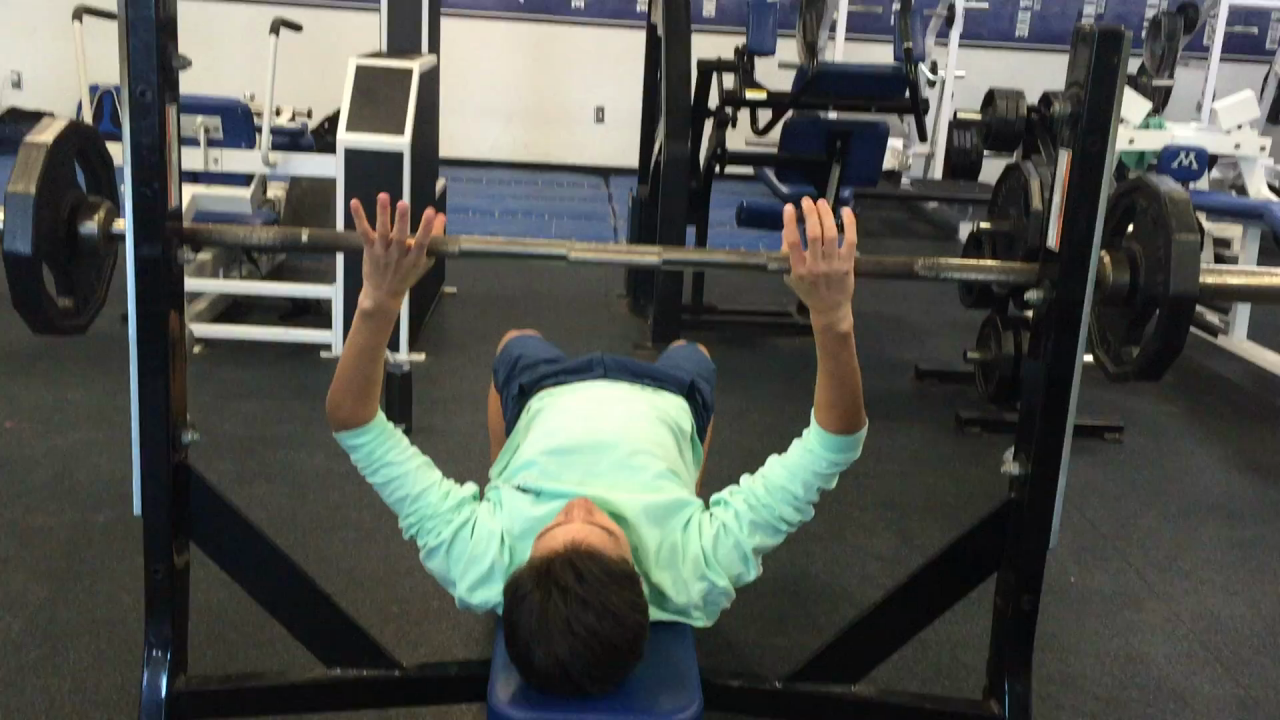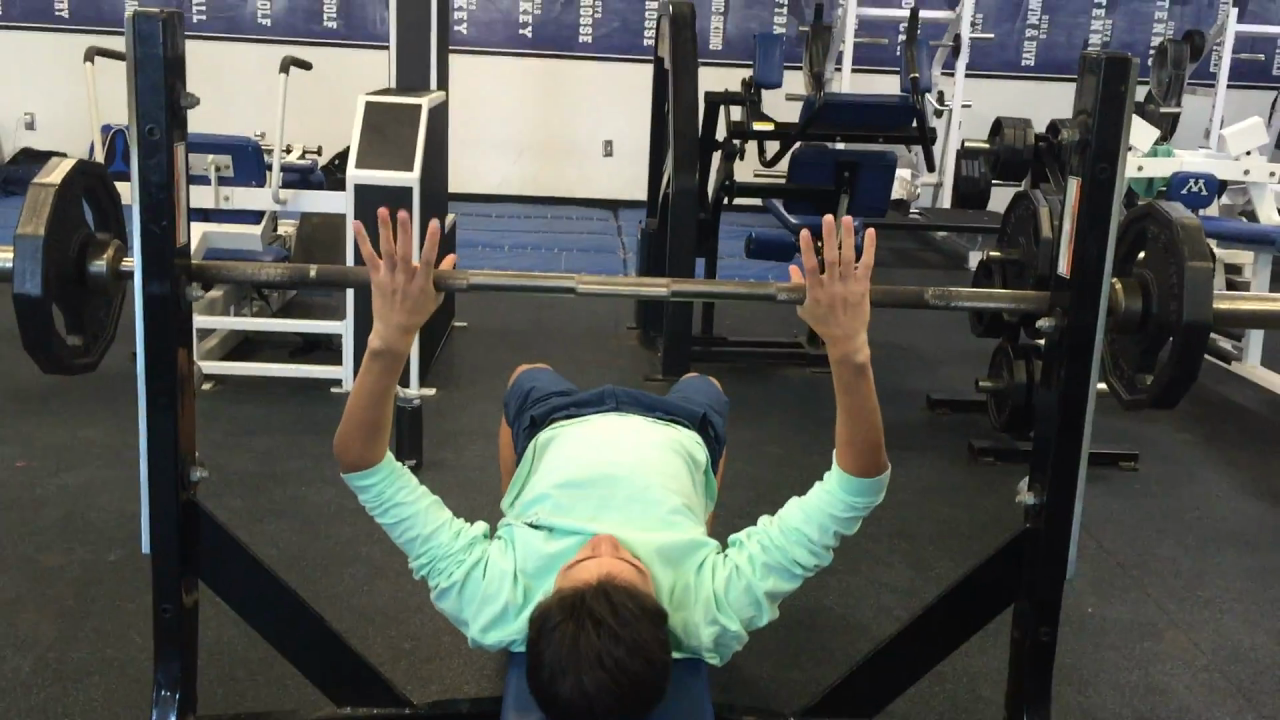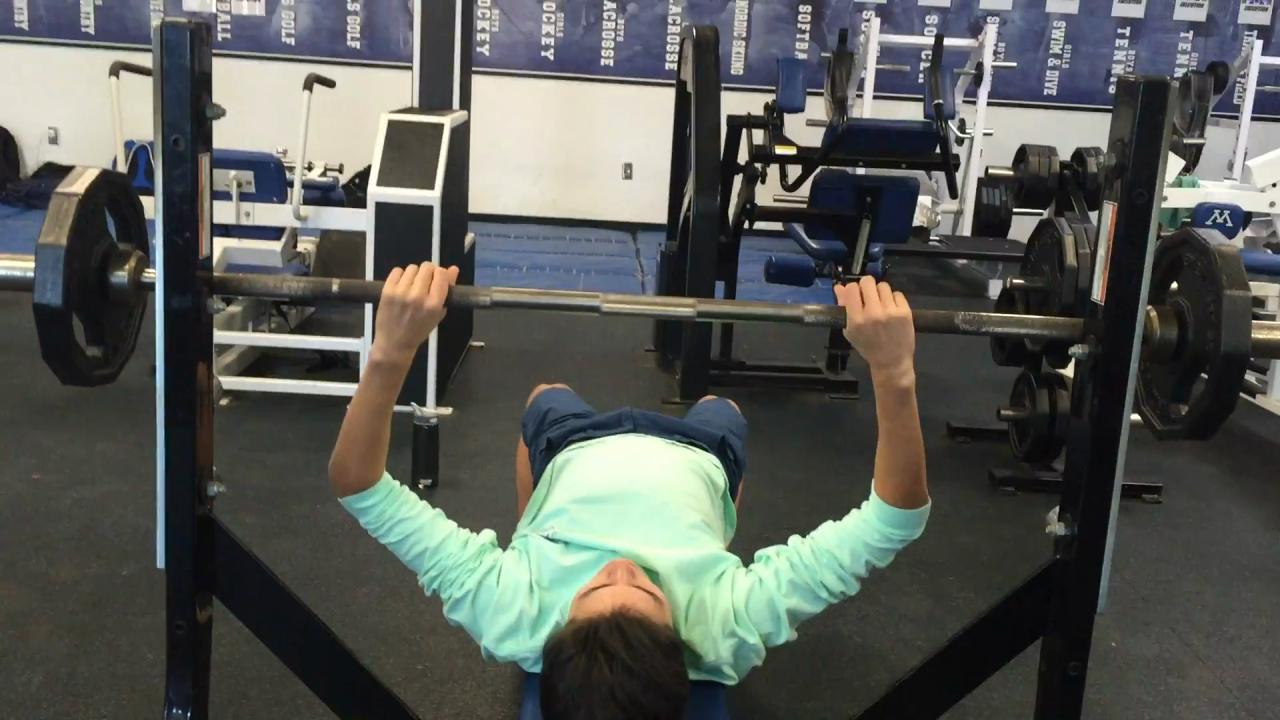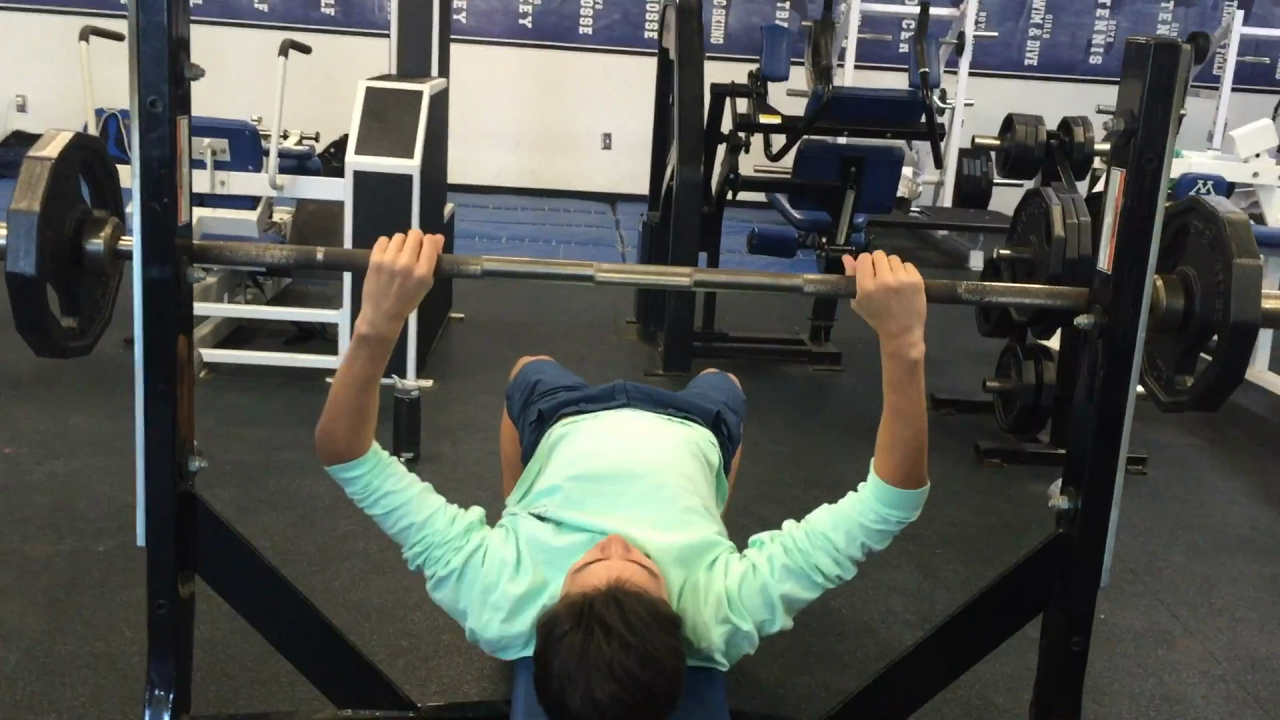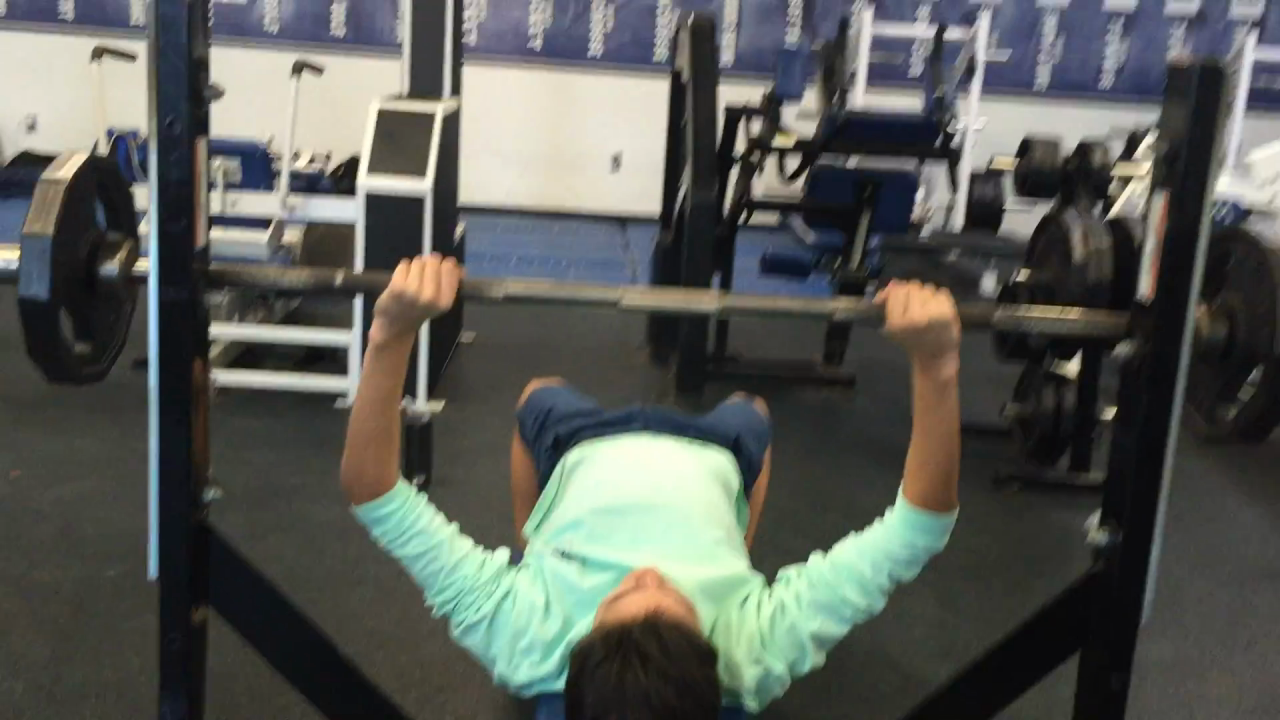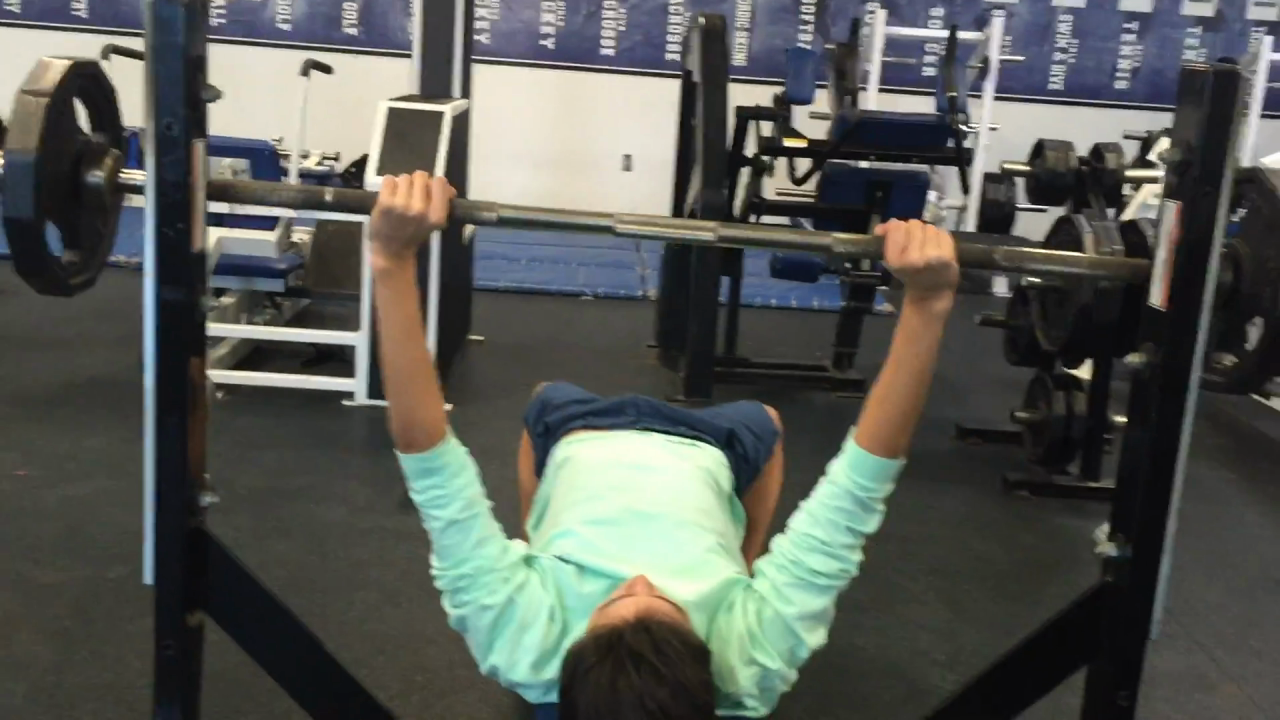
dt=0.5s
person 1, frame 1
left shoulder: (481, 563)
right shoulder: (693, 569)
left elbow: (355, 425)
right elbow: (832, 447)
left wrist: (378, 303)
right wrist: (832, 318)
left knee: (518, 342)
right knee: (689, 355)
person 1, frame 2
left shoulder: (495, 604)
right shoulder: (711, 608)
left elbow: (363, 467)
right elbow: (856, 487)
left wrist: (389, 339)
right wrist: (849, 350)
left knee: (529, 378)
right knee: (701, 389)
person 1, frame 3
left shoulder: (514, 616)
right shoulder: (726, 624)
left elbow: (357, 485)
right elbow: (896, 519)
left wrist: (390, 351)
right wrist: (893, 373)
left knee: (548, 397)
right knee: (719, 408)
person 1, frame 4
left shoulder: (501, 599)
right shoulder: (723, 610)
left elbow: (346, 455)
right elbow: (892, 500)
left wrist: (377, 323)
right wrist: (901, 342)
left knee: (533, 369)
right knee: (719, 384)
person 1, frame 5
left shoulder: (524, 641)
right shoulder: (757, 651)
left elbow: (370, 494)
right elbow: (917, 529)
left wrist: (390, 336)
right wrist: (935, 367)
left knee: (543, 395)
right knee: (748, 412)
person 1, frame 6
left shoulder: (521, 645)
right shoulder: (752, 652)
left elbow: (429, 466)
right elbow: (861, 482)
left wrist: (393, 260)
right wrist: (926, 303)
left knee: (551, 401)
right knee: (759, 420)
